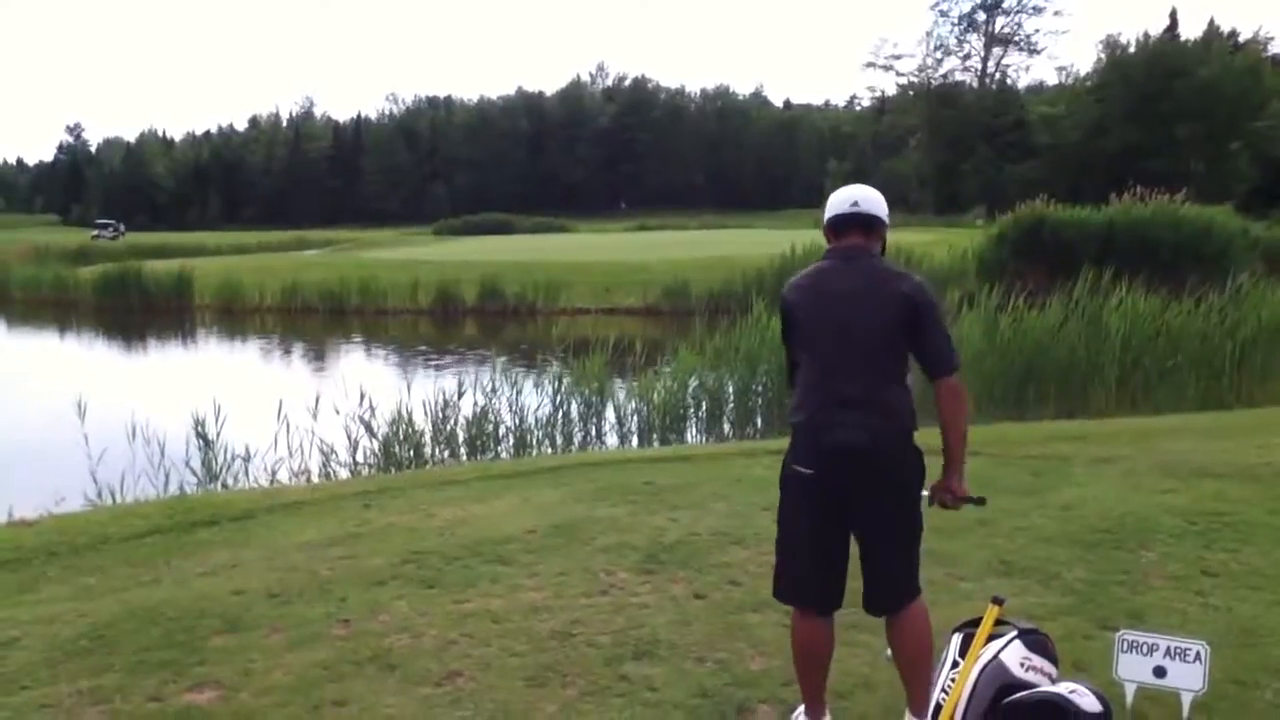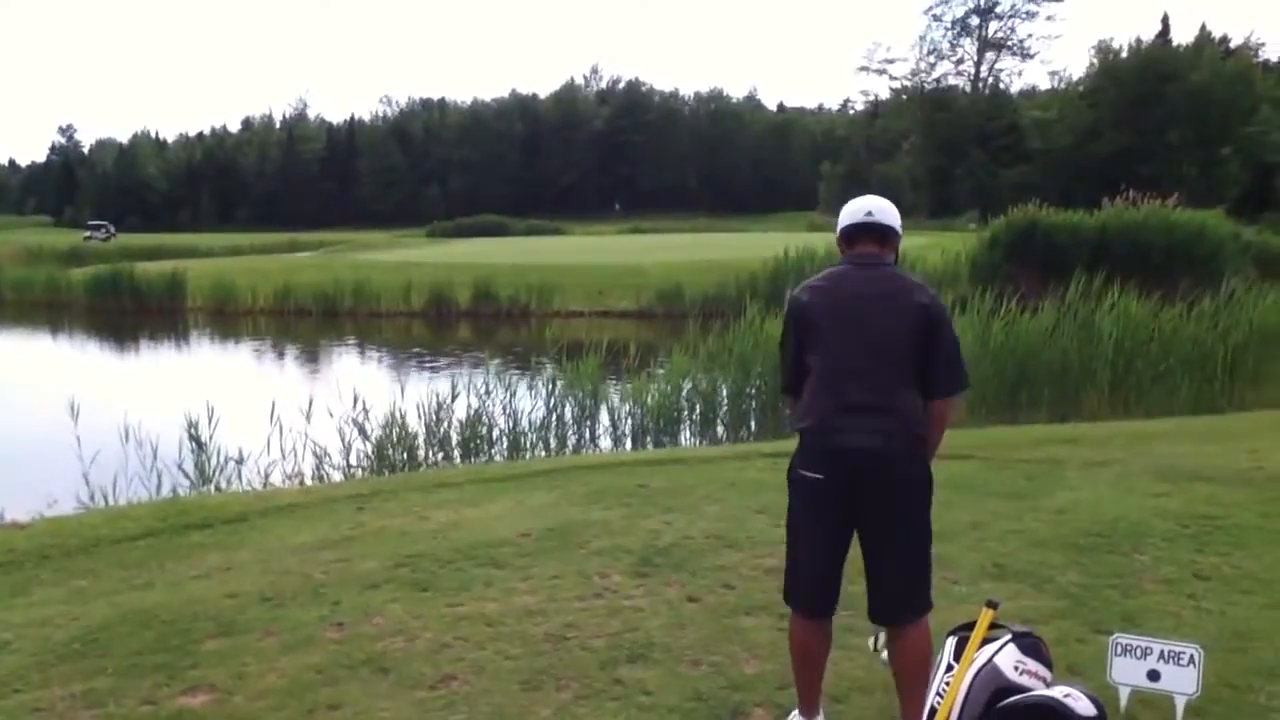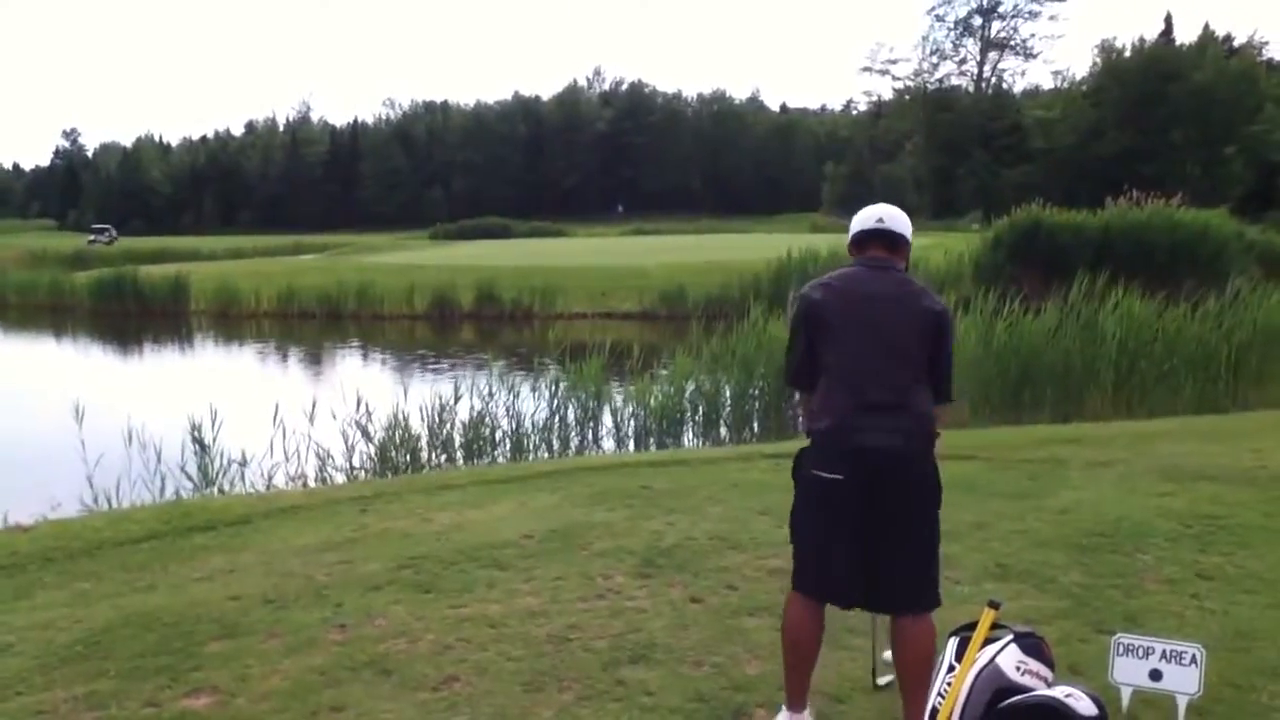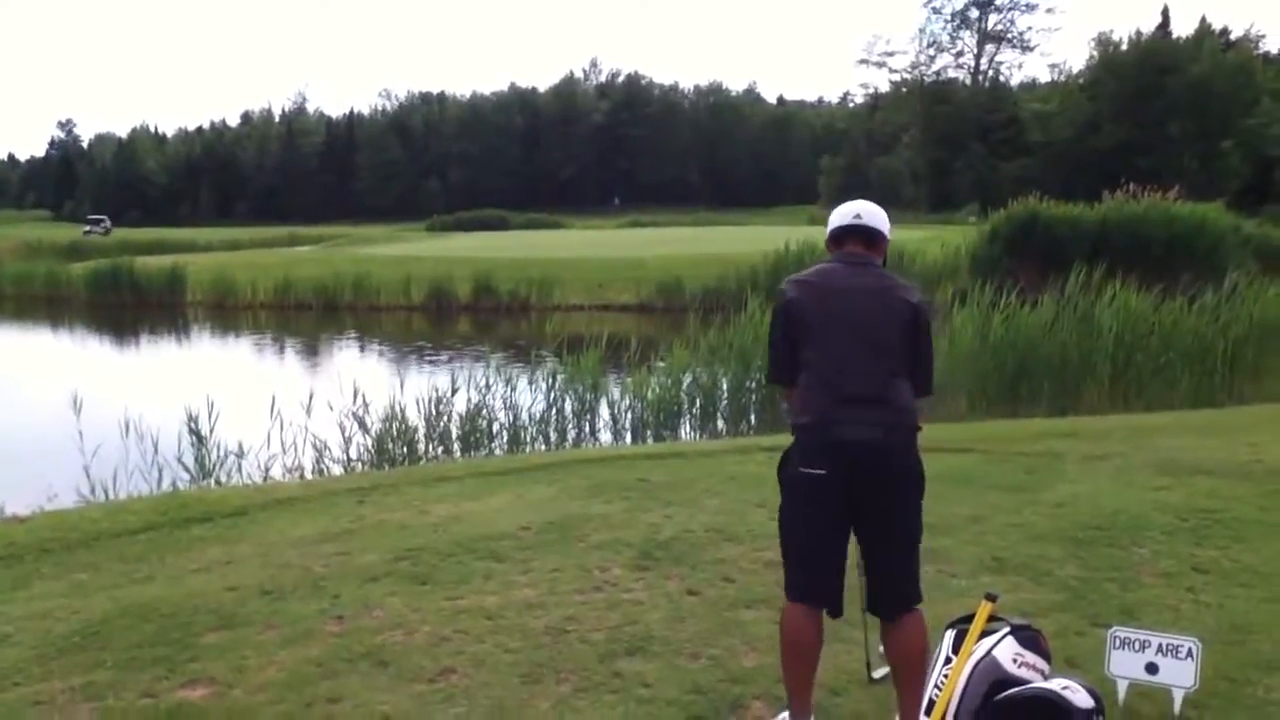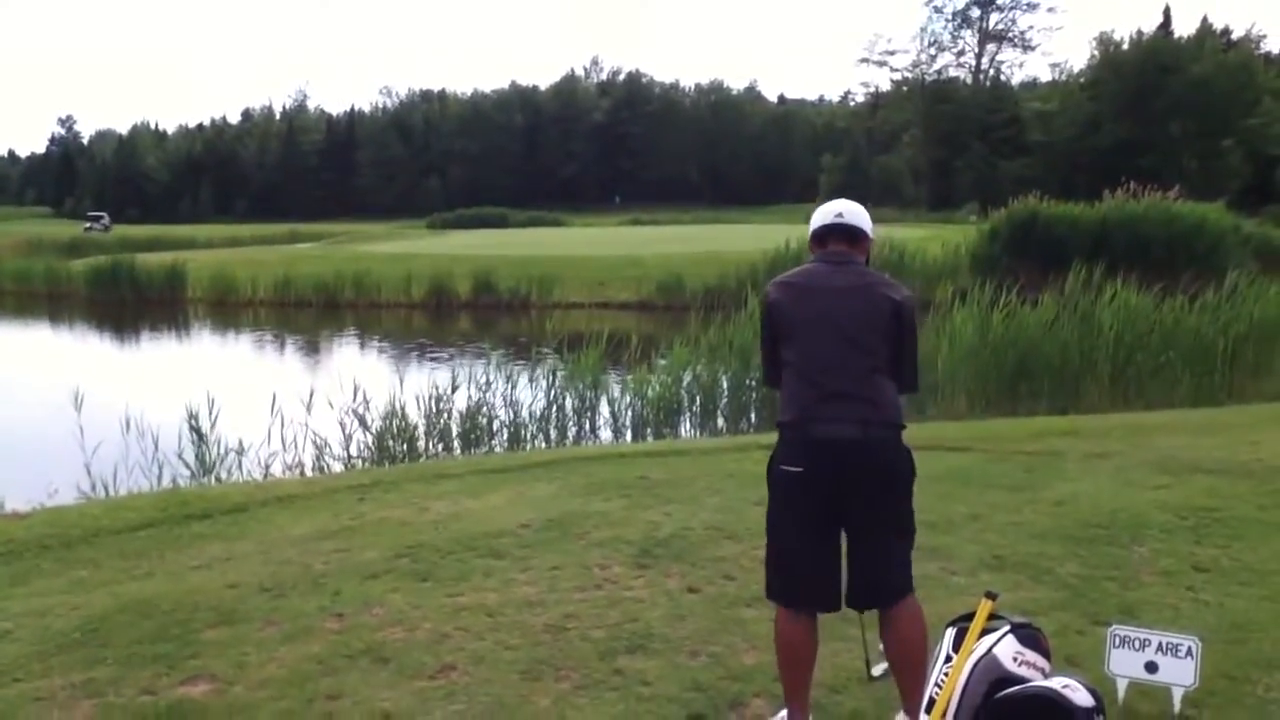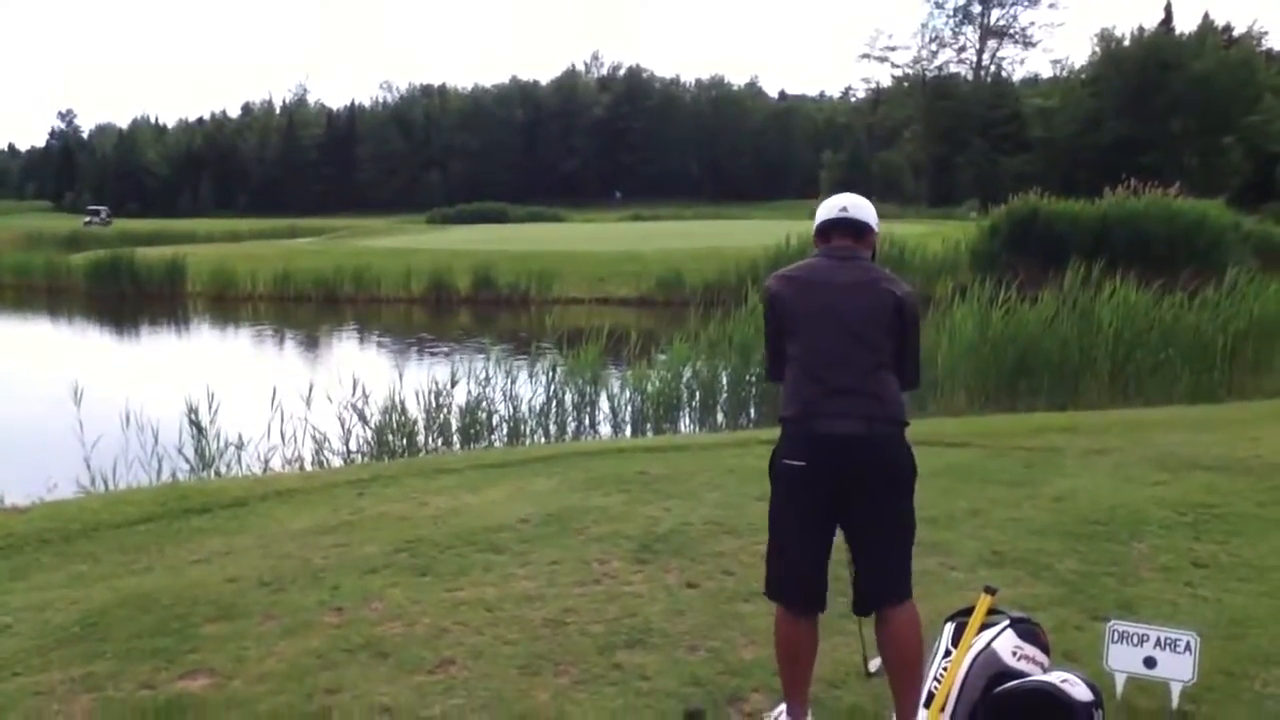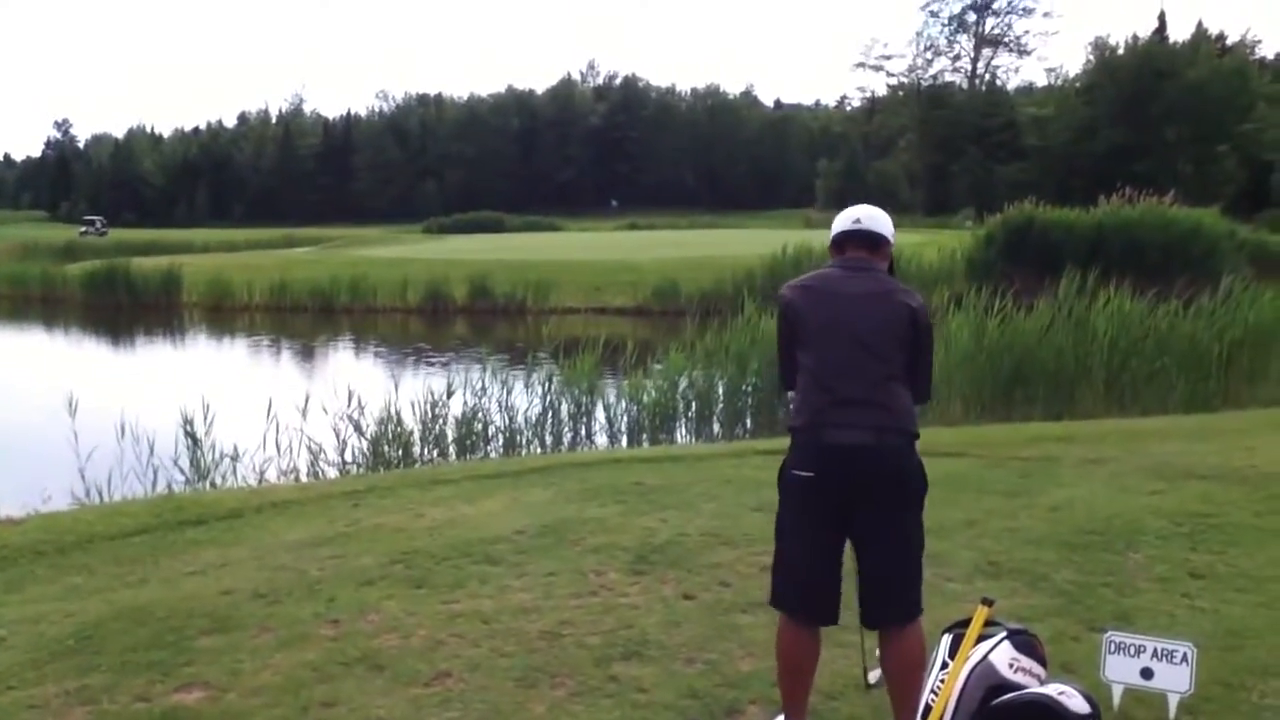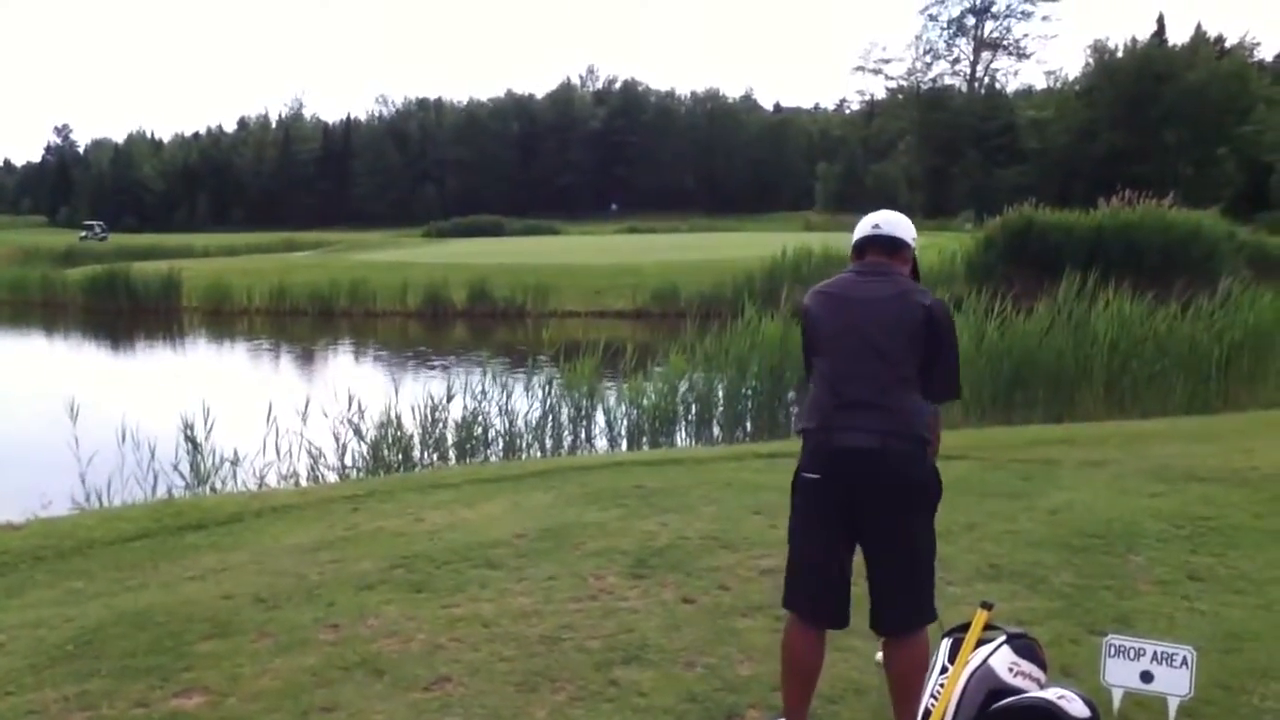
dt=0.2s
person 1, frame 1
left shoulder: (796, 293)
right shoulder: (908, 290)
right elbow: (947, 381)
right wrist: (954, 468)
left hip: (814, 453)
right hip: (887, 454)
left knee: (811, 599)
right knee: (902, 594)
person 1, frame 2
left shoulder: (807, 296)
right shoulder: (922, 301)
left elbow: (793, 390)
right elbow: (942, 399)
left hip: (823, 458)
right hip: (896, 460)
left knee: (810, 601)
right knee: (906, 607)
person 1, frame 3
left shoulder: (817, 295)
right shoulder: (930, 306)
left elbow: (804, 387)
right elbow: (936, 400)
left hip: (836, 456)
right hip: (909, 460)
left knee: (809, 590)
right knee: (912, 604)
person 1, frame 4
left shoulder: (796, 292)
right shoulder: (908, 299)
left elbow: (786, 384)
right elbow: (917, 387)
left hip: (819, 452)
right hip: (892, 453)
left knee: (803, 595)
right knee: (899, 600)
person 1, frame 5
left shoulder: (780, 292)
right shoulder: (893, 296)
right elbow: (902, 383)
left hip: (804, 451)
right hip: (877, 449)
left knee: (794, 596)
right knee: (896, 590)
person 1, frame 6
left shoulder: (782, 286)
right shoulder: (896, 292)
right elbow: (905, 379)
left hip: (807, 445)
right hip: (880, 446)
left knee: (795, 596)
right knee: (894, 594)
person 1, frame 7
left shoulder: (796, 295)
right shoulder: (909, 304)
right elbow: (916, 393)
left hip: (815, 457)
right hip: (890, 459)
left knee: (800, 605)
right knee: (898, 612)
person 1, frame 8
left shoulder: (818, 300)
right shoulder: (928, 306)
right elbow: (934, 402)
right wrist: (918, 465)
left hip: (826, 460)
right hip: (900, 463)
left knee: (808, 608)
right knee: (905, 617)
